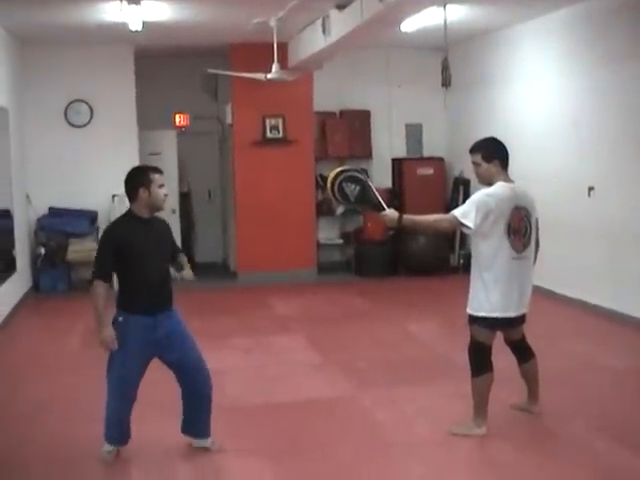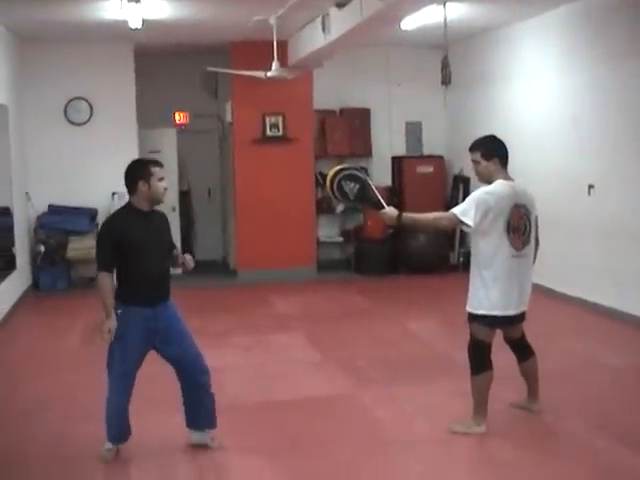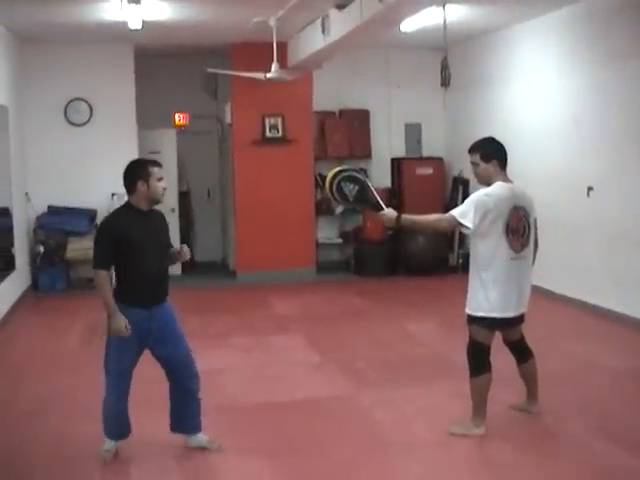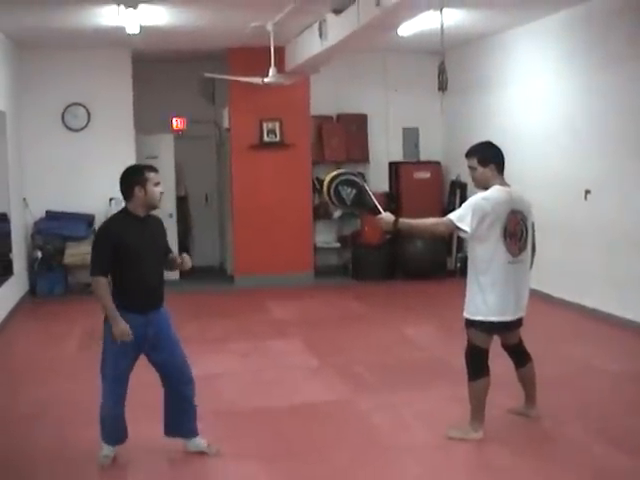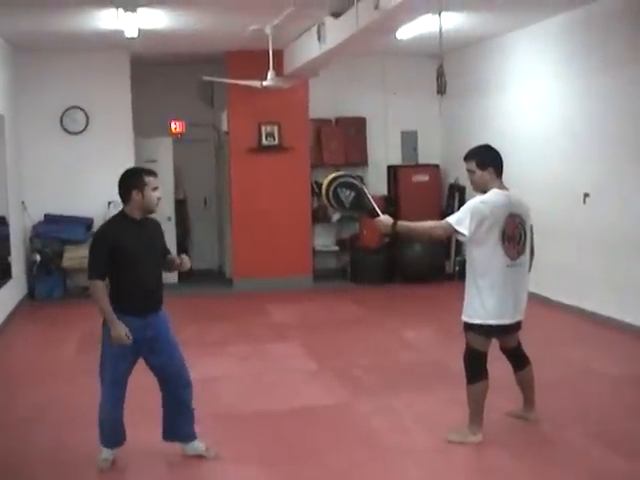
dt=0.1s
person 1, frame 1
left shoulder: (162, 226)
right shoulder: (116, 233)
right elbow: (100, 281)
left wrist: (184, 269)
right wrist: (104, 325)
left hip: (167, 318)
right hip: (133, 323)
left knee: (198, 377)
right knee: (121, 390)
left ankle: (199, 435)
right ankle: (114, 441)
person 1, frame 2
left shoulder: (161, 220)
right shoulder: (115, 225)
right elbow: (104, 273)
left wrist: (182, 259)
right wrist: (109, 314)
left hip: (165, 310)
right hip: (131, 315)
left knee: (196, 370)
right knee: (120, 382)
left ankle: (201, 430)
right ankle: (114, 440)
person 1, frame 3
left shoulder: (158, 219)
right shoulder: (113, 224)
right elbow: (101, 271)
left wrist: (179, 255)
right wrist: (113, 314)
left hip: (161, 311)
right hip: (129, 314)
left knee: (185, 372)
right knee: (117, 381)
left ankle: (192, 433)
right ankle: (113, 438)
person 1, frame 4
left shoulder: (156, 224)
right shoulder: (111, 230)
right elbow: (99, 278)
left wrist: (179, 261)
right wrist: (114, 319)
left hip: (157, 316)
right hip: (126, 320)
left knee: (180, 378)
right knee: (114, 386)
left ankle: (190, 437)
right ankle: (110, 443)
person 1, frame 5
left shoulder: (153, 227)
right shoulder: (108, 233)
right elbow: (96, 281)
left wrist: (178, 262)
right wrist: (113, 321)
left hip: (155, 319)
right hip: (124, 323)
left knee: (178, 381)
right knee: (113, 388)
left ankle: (188, 440)
right ankle: (109, 447)
person 2, frame 1
left shoulder: (488, 198)
right shoulder: (526, 197)
left elbow: (445, 223)
right elbow: (534, 243)
left wrist: (400, 220)
left hip: (491, 293)
right hip: (516, 290)
left knee: (479, 353)
right knee: (518, 343)
left ankle: (478, 423)
right ankle: (533, 401)
person 2, frame 2
left shoulder: (488, 196)
right shoulder: (525, 195)
left elbow: (445, 221)
right elbow: (533, 241)
left wrist: (399, 217)
left hip: (491, 291)
right hip: (516, 288)
left knee: (479, 352)
right knee: (518, 342)
left ankle: (478, 421)
right ankle: (533, 399)
person 2, frame 3
left shoulder: (487, 198)
right shoulder: (524, 197)
left elbow: (444, 223)
right elbow: (533, 243)
left wrist: (399, 219)
left hip: (490, 293)
right hip: (515, 290)
left knee: (478, 353)
right knee: (517, 344)
left ankle: (477, 423)
right ankle: (532, 401)
person 2, frame 4
left shoulder: (484, 202)
right shoulder: (521, 201)
left elbow: (441, 227)
right elbow: (530, 247)
left wrist: (396, 223)
left hip: (488, 297)
right hip: (513, 294)
left knee: (476, 357)
right knee: (515, 348)
left ankle: (475, 426)
right ankle: (531, 405)
person 2, frame 5
left shoulder: (482, 205)
right shoulder: (520, 205)
left elbow: (440, 230)
right elbow: (528, 251)
left wrist: (394, 226)
left hip: (486, 301)
right hip: (512, 298)
left knee: (475, 361)
right knee: (514, 351)
left ankle: (474, 430)
right ankle: (530, 408)
